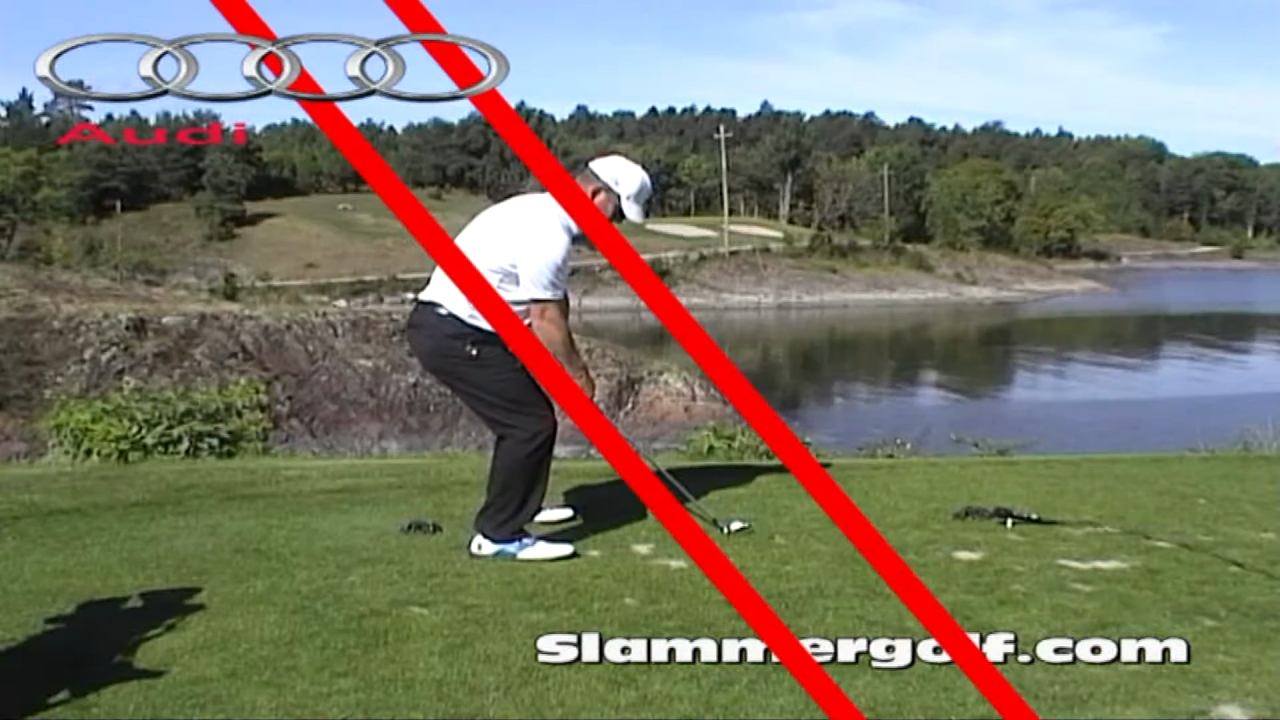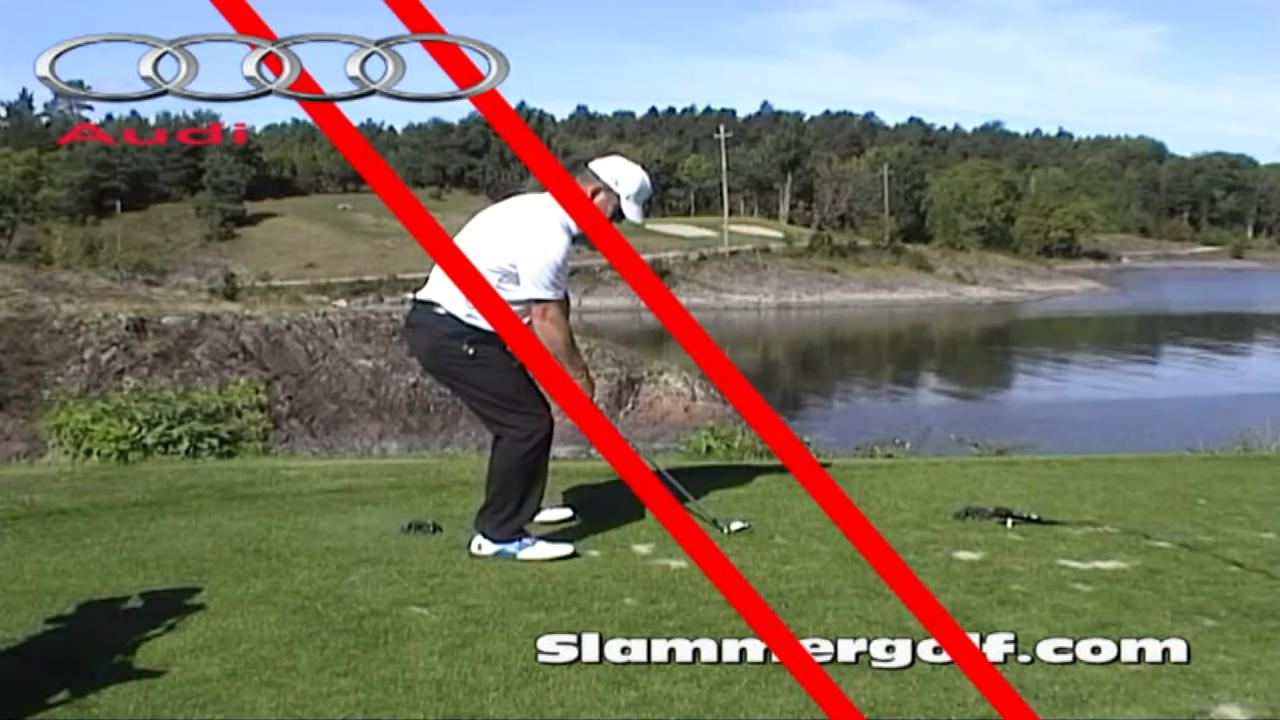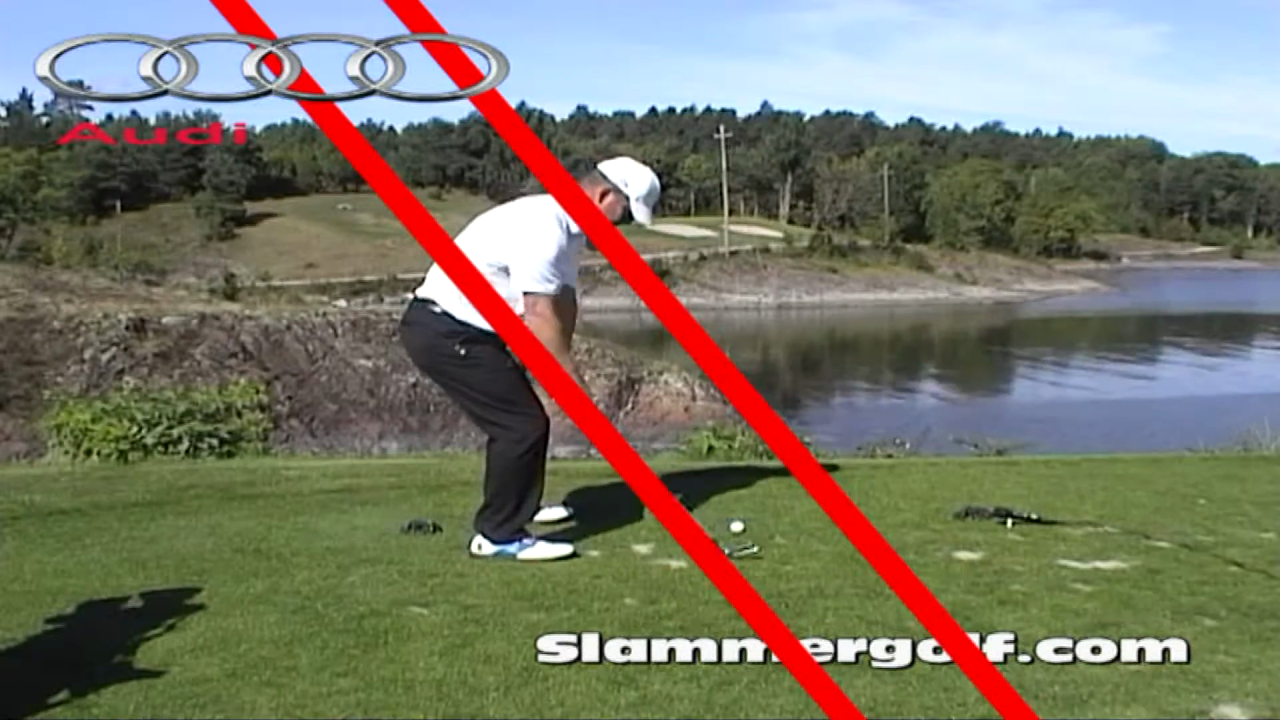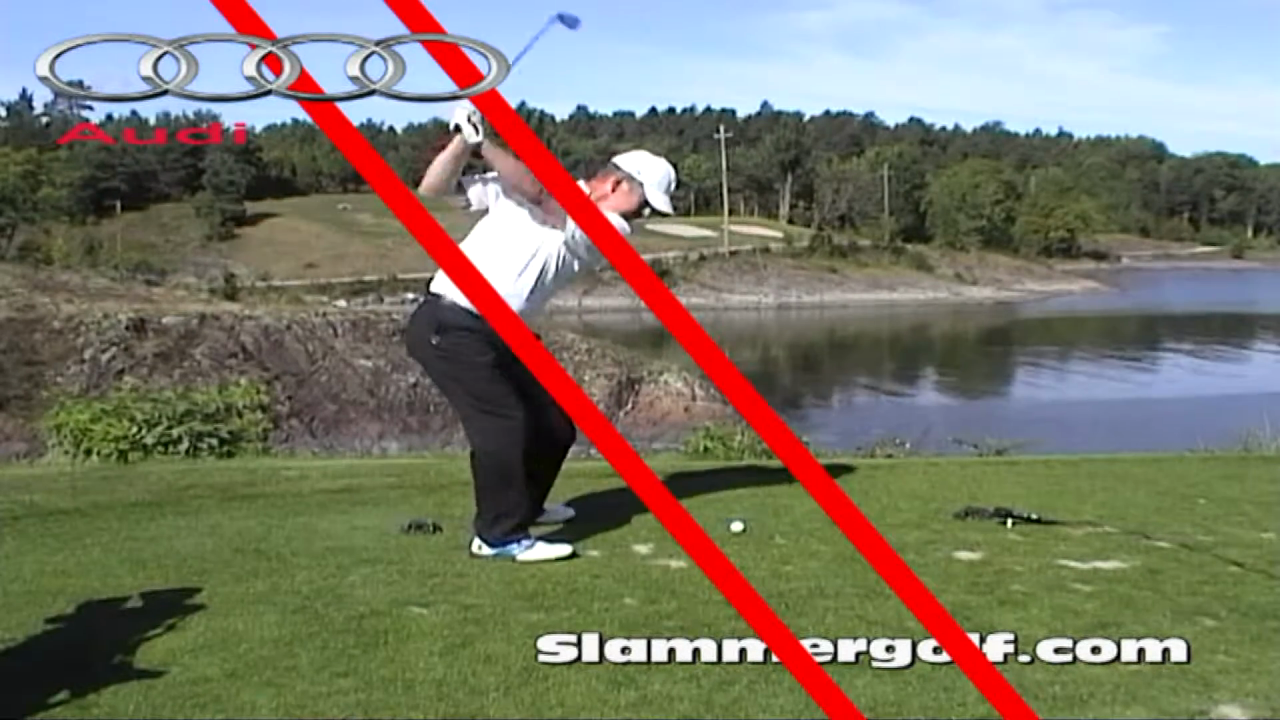
dt=0.4s
person 1, frame 1
left shoulder: (545, 214)
right shoulder: (547, 233)
left elbow: (553, 305)
right elbow: (545, 318)
left wrist: (571, 365)
right wrist: (576, 373)
left hip: (452, 326)
right hip: (453, 334)
left knee: (526, 415)
right knee: (531, 424)
left ankle: (520, 505)
right ankle: (498, 534)
person 1, frame 2
left shoulder: (545, 214)
right shoulder: (546, 233)
left elbow: (554, 306)
right elbow: (547, 318)
left wrist: (571, 365)
right wrist: (577, 373)
left hip: (452, 326)
right hip: (450, 332)
left knee: (523, 414)
right knee: (527, 423)
left ankle: (518, 505)
right ankle: (497, 534)
person 1, frame 3
left shoulder: (568, 229)
right shoulder: (542, 227)
left elbow: (563, 305)
right elbow: (540, 316)
left wrist: (562, 370)
right wrist: (571, 378)
left hip: (461, 330)
right hip: (443, 331)
left knee: (521, 417)
right knee: (522, 424)
left ankle: (516, 505)
right ankle: (498, 534)
person 1, frame 4
right shoulder: (529, 175)
left elbow: (537, 197)
right elbow: (431, 190)
left wrist: (483, 142)
right wrist: (463, 139)
left hip: (500, 336)
right hip: (449, 324)
left knee: (555, 421)
right knee: (502, 425)
left ankle: (524, 505)
right ankle: (499, 534)
